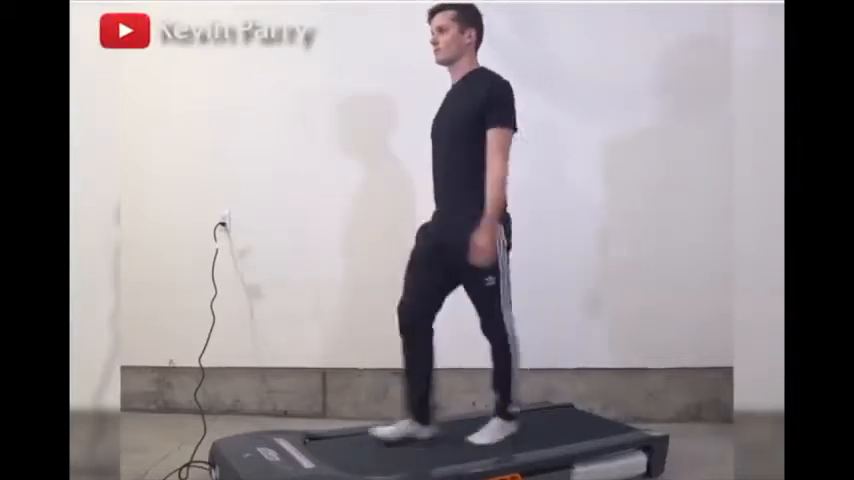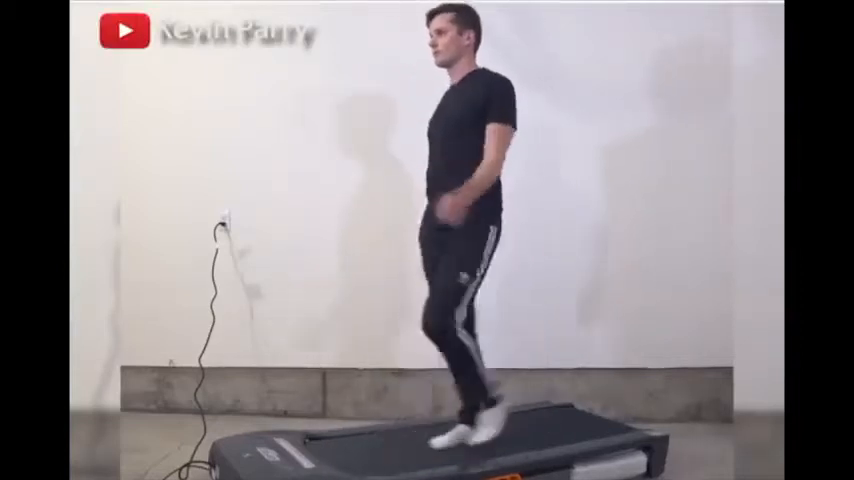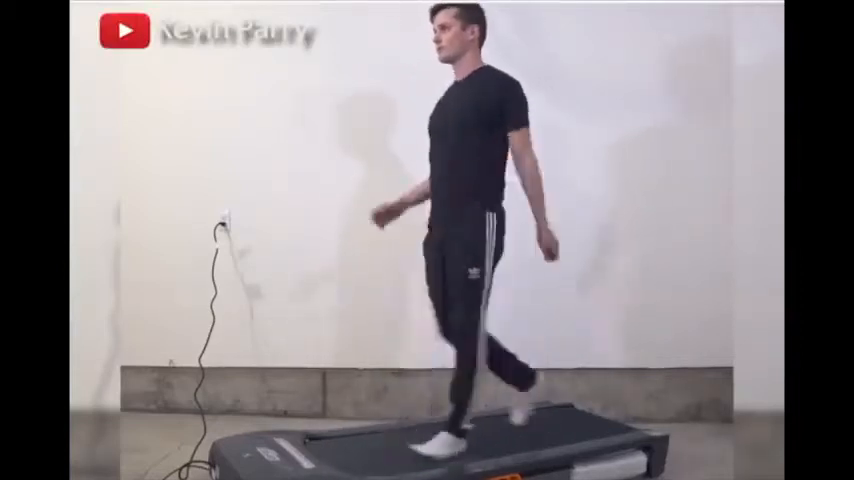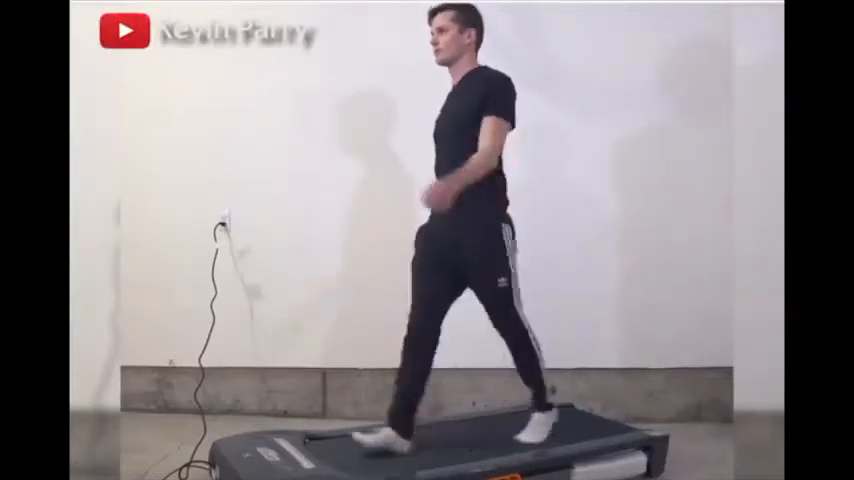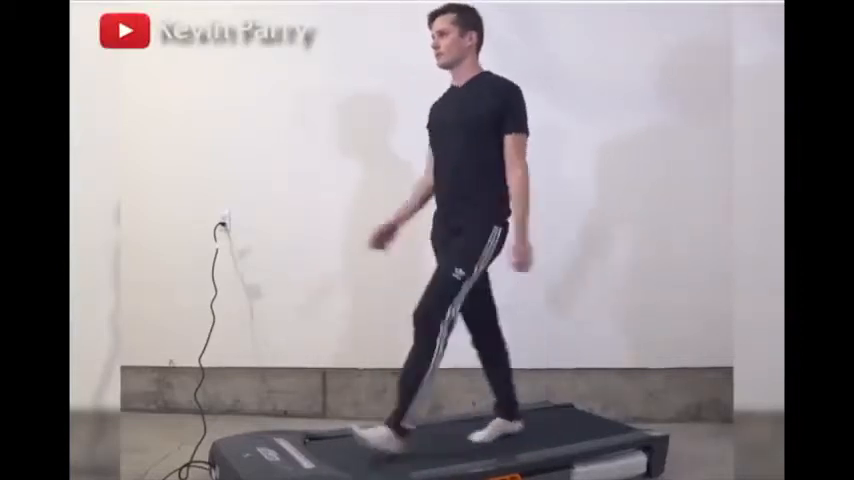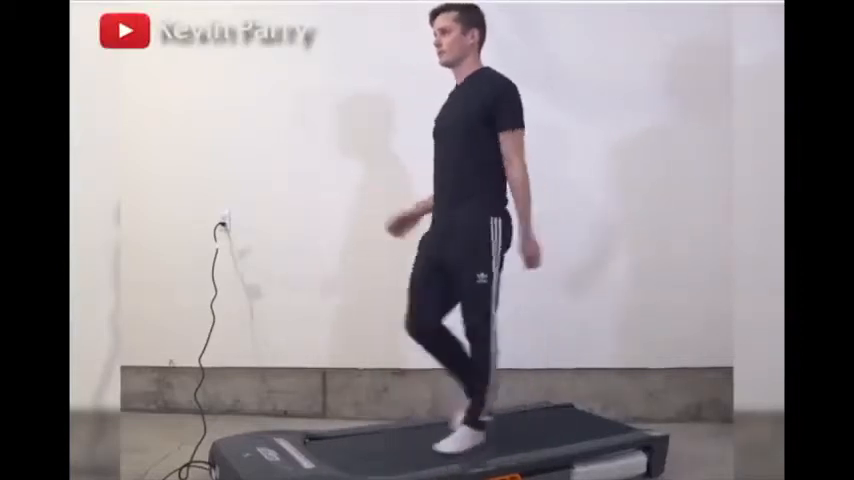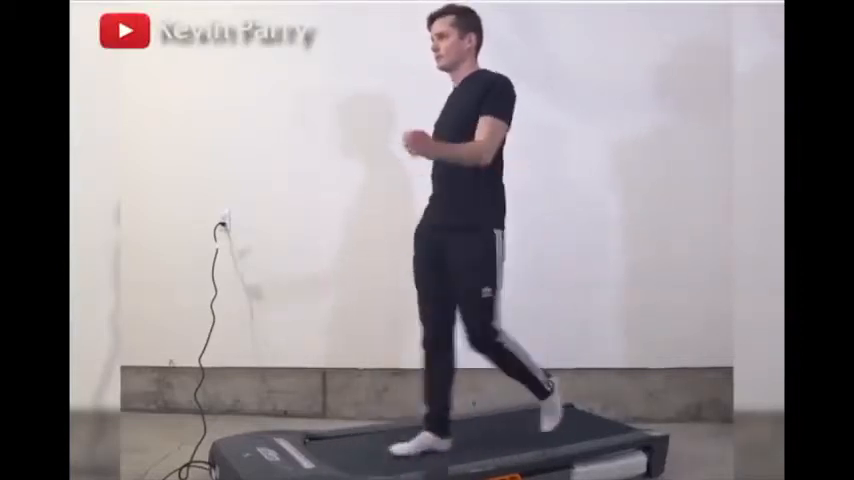
dt=0.2s
person 1, frame 1
left shoulder: (493, 89)
right shoulder: (452, 98)
left elbow: (497, 163)
left wrist: (488, 227)
left hip: (479, 227)
right hip: (442, 225)
left knee: (495, 323)
right knee: (412, 313)
left ankle: (505, 414)
right ankle: (419, 416)
person 1, frame 2
left shoulder: (494, 87)
right shoulder: (447, 100)
left elbow: (494, 158)
left wrist: (463, 198)
left hip: (475, 225)
right hip: (438, 226)
left knee: (441, 321)
right knee: (447, 323)
left ankle: (490, 403)
right ankle: (471, 417)
person 1, frame 3
left shoulder: (501, 87)
right shoulder: (448, 98)
left elbow: (525, 160)
left wrist: (543, 225)
right wrist: (402, 203)
left hip: (479, 222)
right hip: (444, 223)
left knee: (464, 325)
right knee: (454, 325)
left ankle: (455, 428)
right ankle: (522, 376)
person 1, frame 4
left shoulder: (495, 84)
right shoulder: (454, 96)
left elbow: (490, 152)
left wrist: (452, 185)
left hip: (483, 224)
right hip: (441, 227)
left knee: (509, 321)
right knee: (421, 327)
left ankle: (543, 405)
right ankle: (400, 428)
person 1, frame 5
left shoulder: (502, 93)
right shoulder: (440, 106)
left elbow: (516, 168)
left wrist: (522, 236)
right wrist: (397, 220)
left hip: (481, 227)
right hip: (446, 229)
left knee: (430, 317)
right knee: (481, 323)
left ankle: (397, 426)
right ankle: (509, 414)
person 1, frame 6
left shoulder: (498, 89)
right shoulder: (453, 101)
left elbow: (516, 164)
left wrist: (530, 235)
right wrist: (417, 211)
left hip: (480, 227)
right hip: (445, 228)
left knee: (477, 326)
right knee: (420, 322)
left ankle: (474, 422)
right ankle: (479, 394)
person 1, frame 7
left shoulder: (495, 87)
right shoulder: (456, 98)
left elbow: (483, 151)
left wrist: (433, 147)
left hip: (478, 234)
right hip: (438, 233)
left knee: (483, 335)
right knee: (435, 331)
left ankle: (546, 392)
right ankle: (436, 429)
